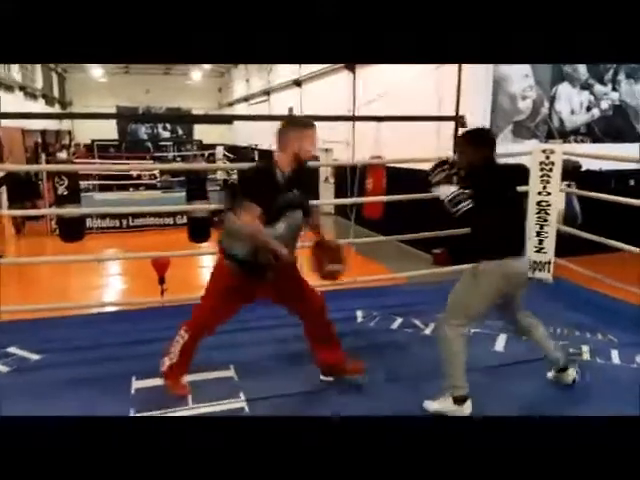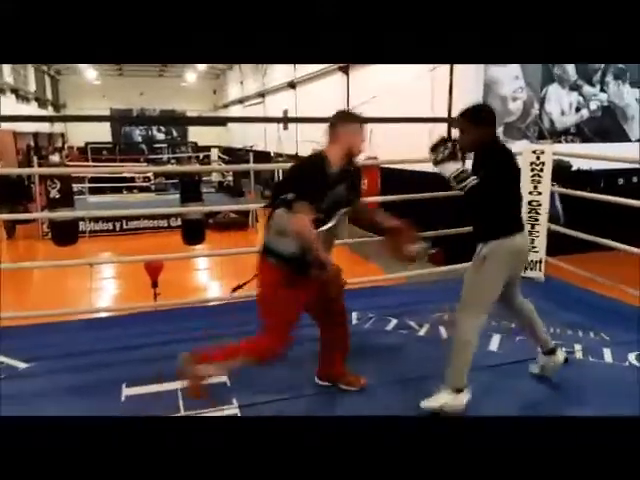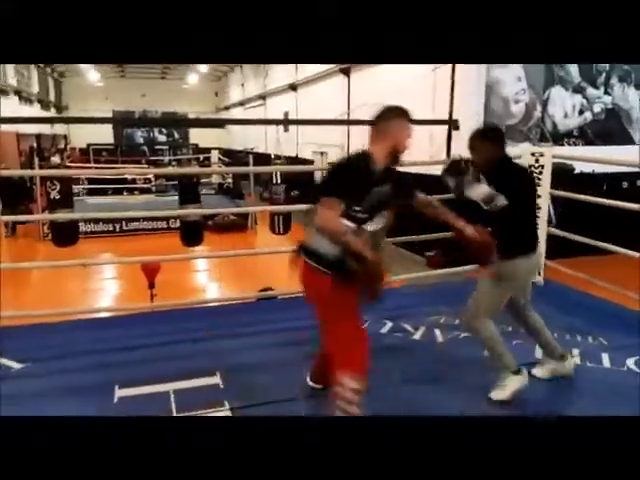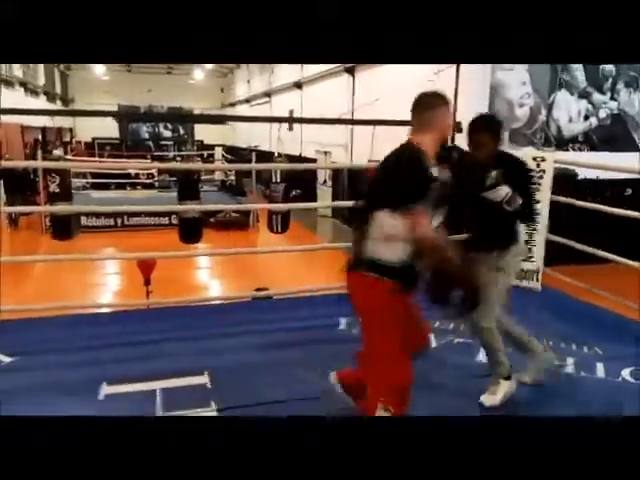
dt=0.2s
person 1, frame 1
left shoulder: (300, 177)
right shoulder: (258, 178)
left elbow: (304, 211)
right elbow: (246, 222)
left wrist: (320, 235)
right wrist: (279, 251)
left hip: (275, 265)
right hip: (240, 266)
left knee: (314, 307)
right knee: (205, 318)
left ankle: (333, 364)
right ankle: (172, 370)
person 1, frame 2
left shoulder: (345, 174)
right shoulder: (309, 171)
left elbow: (358, 207)
right elbow: (299, 223)
left wrist: (389, 226)
right wrist: (325, 260)
left hip: (311, 262)
right hip: (285, 265)
left knee: (335, 317)
right knee: (275, 340)
left ankle: (333, 371)
right ankle: (198, 365)
person 1, frame 3
left shoulder: (390, 176)
right shoulder: (350, 171)
left elbow: (423, 202)
right elbow: (325, 219)
left wrist: (462, 227)
right wrist: (360, 249)
left hip: (345, 268)
right hip: (323, 269)
left knee: (340, 333)
right knee: (350, 344)
left ankle: (321, 376)
person 1, frame 4
left shoulder: (407, 163)
right shoulder: (412, 166)
right elbow: (419, 229)
left wrist: (437, 255)
right wrist: (451, 260)
left hip: (385, 275)
right hip: (378, 280)
left knee: (415, 338)
right knee: (392, 375)
left ankle: (352, 380)
person 2, frame 1
left shoulder: (487, 179)
right shoulder: (500, 177)
left elbow: (469, 214)
left wrist: (444, 186)
right wrist: (459, 184)
left hip: (494, 265)
right hip: (517, 262)
left knee: (450, 324)
right knee: (517, 316)
left ankle: (458, 399)
right ankle: (562, 367)
person 2, frame 2
left shoulder: (497, 158)
right shoulder: (492, 155)
left elbow: (479, 194)
right elbow: (480, 194)
left wrist: (450, 164)
right wrist: (454, 163)
left hip: (499, 244)
right hip: (510, 240)
left knee: (468, 313)
right knee: (512, 299)
left ankle: (455, 391)
right ankle: (549, 351)
person 2, frame 3
left shoulder: (517, 177)
right shoulder: (495, 174)
left elbow: (509, 216)
left hip: (517, 260)
right hip: (511, 256)
left knee: (474, 315)
right knee: (520, 310)
left ankle: (513, 373)
right ankle: (559, 358)
person 2, frame 4
left shoulder: (514, 168)
right shoulder: (467, 167)
left elbow: (527, 215)
left wrist: (503, 192)
left hip: (501, 253)
right hip: (478, 250)
left knee: (482, 319)
right knee: (488, 316)
left ankle: (503, 378)
right ankle: (537, 353)
